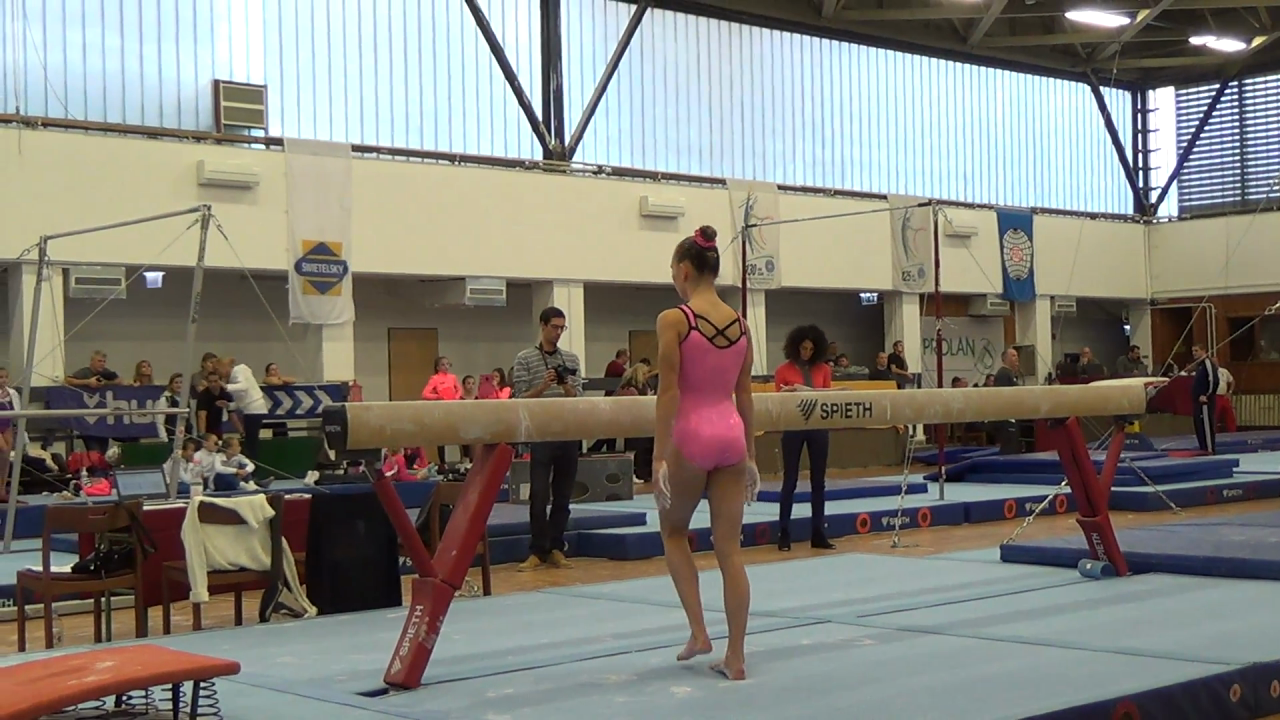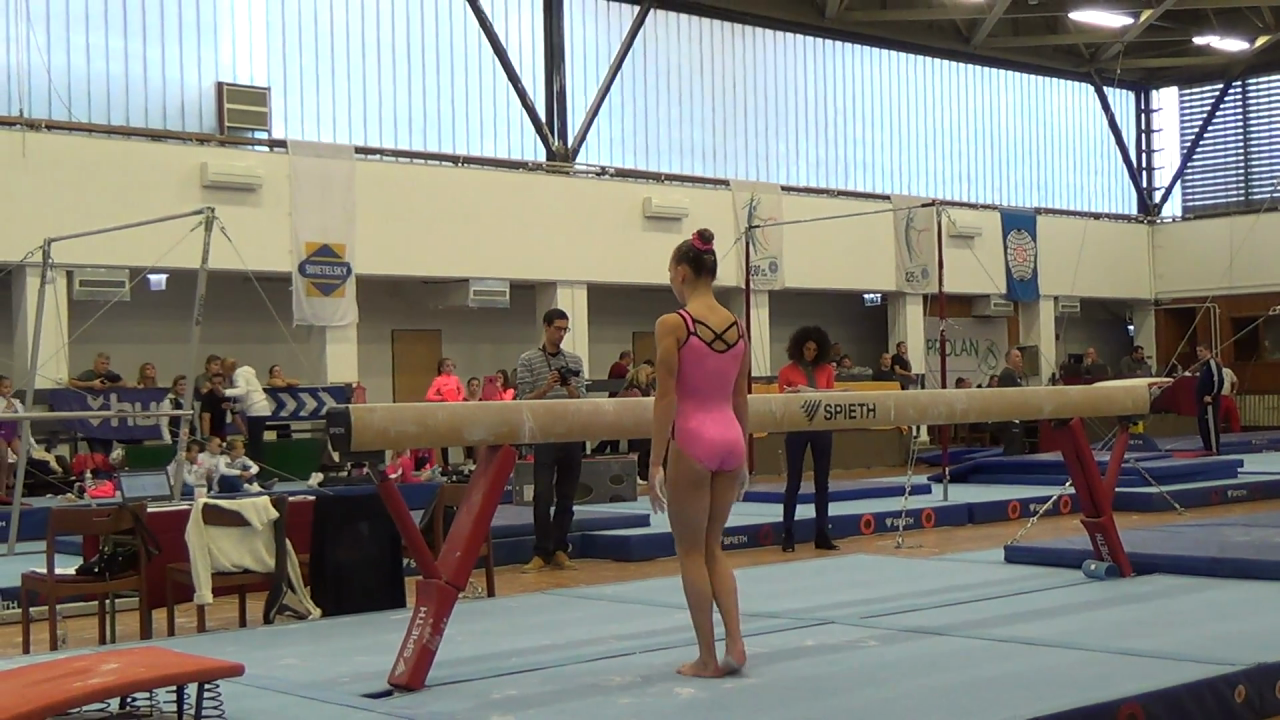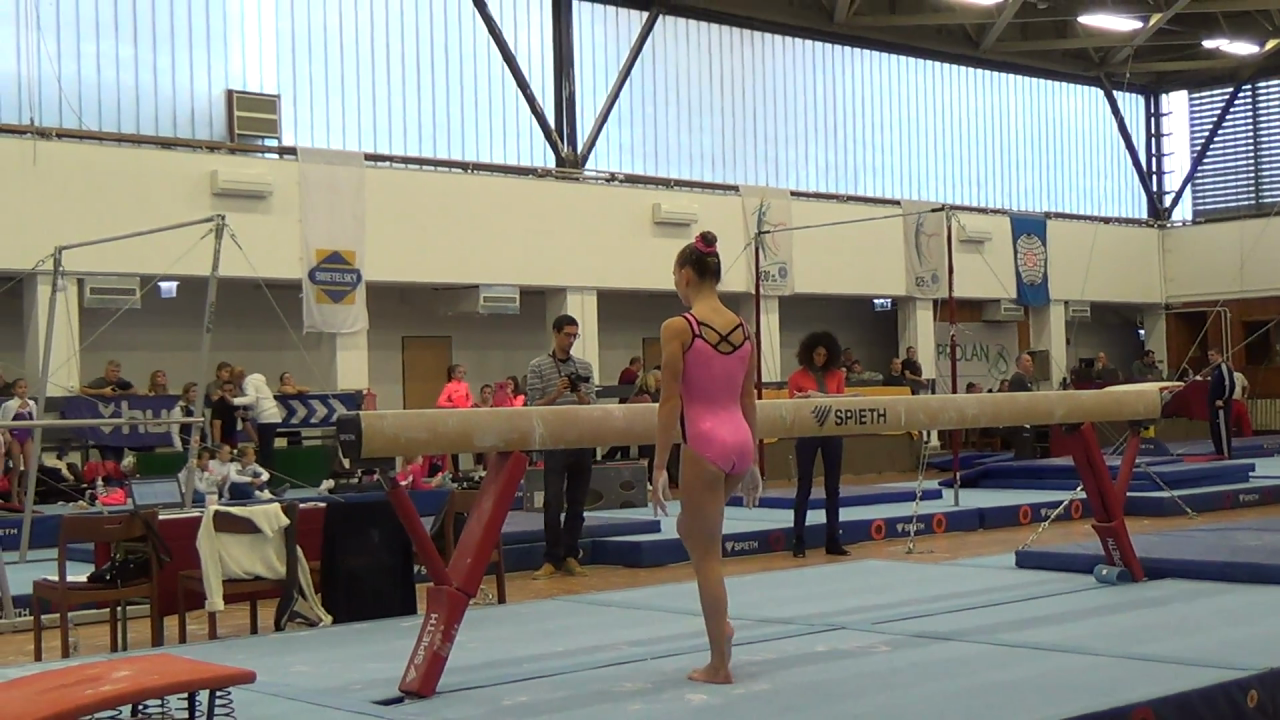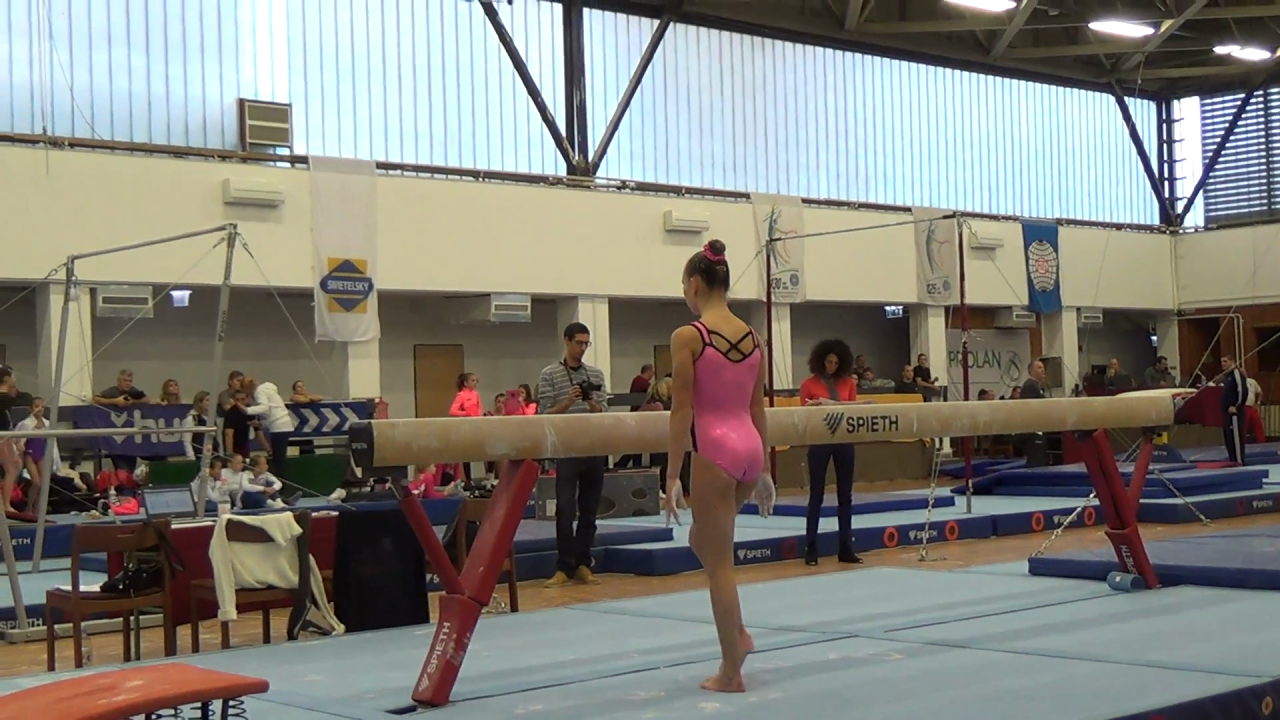
dt=0.2s
person 1, frame 1
left shoulder: (674, 319)
right shoulder: (740, 324)
left elbow: (669, 392)
right elbow: (744, 396)
left wrist: (659, 457)
right wrist: (750, 456)
left hip: (692, 437)
right hip: (731, 437)
left knee: (673, 531)
right knee: (729, 550)
left ankle: (699, 630)
right ankle: (735, 656)
person 1, frame 2
left shoulder: (672, 325)
right shoulder: (737, 326)
left elbow: (666, 399)
right elbow: (741, 399)
left wrist: (656, 463)
right wrist: (742, 459)
left hip: (693, 441)
right hip: (730, 439)
left knee: (691, 552)
right knee: (714, 548)
left ankle: (707, 657)
right ankle: (734, 644)
person 1, frame 3
left shoulder: (677, 328)
right shoulder: (743, 328)
left elbow: (670, 402)
right elbow: (748, 399)
left wrist: (659, 466)
right wrist: (753, 459)
left hip: (703, 443)
right hip: (739, 439)
left knee: (706, 555)
right knee: (691, 529)
left ankle: (719, 664)
right ankle: (720, 620)
person 1, frame 4
left shoulder: (687, 336)
right shoulder: (752, 336)
left elbow: (682, 411)
right elbow: (758, 407)
left wrist: (672, 476)
right wrist: (763, 467)
left hip: (715, 451)
right hip: (749, 447)
left knee: (719, 562)
right knee: (704, 542)
left ankle: (730, 673)
right ankle: (738, 634)
person 2, frame 1
left shoulder: (572, 358)
right shoulder: (525, 358)
left elbow: (579, 399)
right elbow: (520, 398)
left wrist: (567, 388)
right wrist: (543, 387)
left knee: (563, 496)
right knee: (539, 496)
left ankle: (556, 548)
right ankle: (538, 551)
person 2, frame 2
left shoulder: (575, 360)
right shoulder: (528, 360)
left elbow: (582, 400)
right elbow: (523, 400)
left wrist: (570, 389)
right wrist: (546, 388)
left knee: (566, 497)
right knee: (543, 497)
left ankle: (560, 550)
right ankle: (542, 552)
person 2, frame 3
left shoulder: (585, 366)
right shoulder: (538, 366)
left elbow: (592, 406)
right elbow: (533, 406)
left wrist: (581, 395)
right wrist: (556, 394)
left knee: (577, 503)
right knee: (553, 503)
left ankle: (571, 556)
right ankle: (553, 558)
person 2, frame 4
left shoulder: (596, 374)
right shoulder: (549, 374)
left elbow: (604, 414)
right elbow: (545, 414)
left wrist: (592, 403)
right wrist: (567, 402)
left knee: (589, 511)
right knee: (565, 511)
left ankle: (583, 564)
right ankle: (565, 567)
person 3, frame 1
left shoulder: (823, 369)
right shoulder: (784, 370)
right wrist: (787, 393)
left hip: (818, 427)
right hip: (793, 427)
left knee: (818, 481)
right knee: (790, 481)
left ankle: (818, 534)
right ankle: (784, 534)
person 3, frame 2
left shoulder: (826, 370)
right shoulder: (787, 371)
right wrist: (791, 394)
left hip: (822, 428)
right hip: (797, 428)
left knee: (822, 482)
right knee: (794, 482)
left ankle: (822, 534)
right ankle: (788, 535)
person 3, frame 3
left shoulder: (837, 375)
right shoulder: (797, 377)
right wrist: (802, 399)
left hip: (832, 433)
right hip: (807, 434)
left knee: (833, 487)
right knee: (804, 487)
left ankle: (833, 540)
right ankle: (798, 541)
person 3, frame 4
left shoulder: (848, 383)
right shoulder: (809, 384)
right wrist: (813, 406)
left hip: (844, 441)
right hip: (819, 441)
left knee: (845, 495)
right knee: (816, 495)
left ankle: (845, 547)
right ankle: (811, 548)
